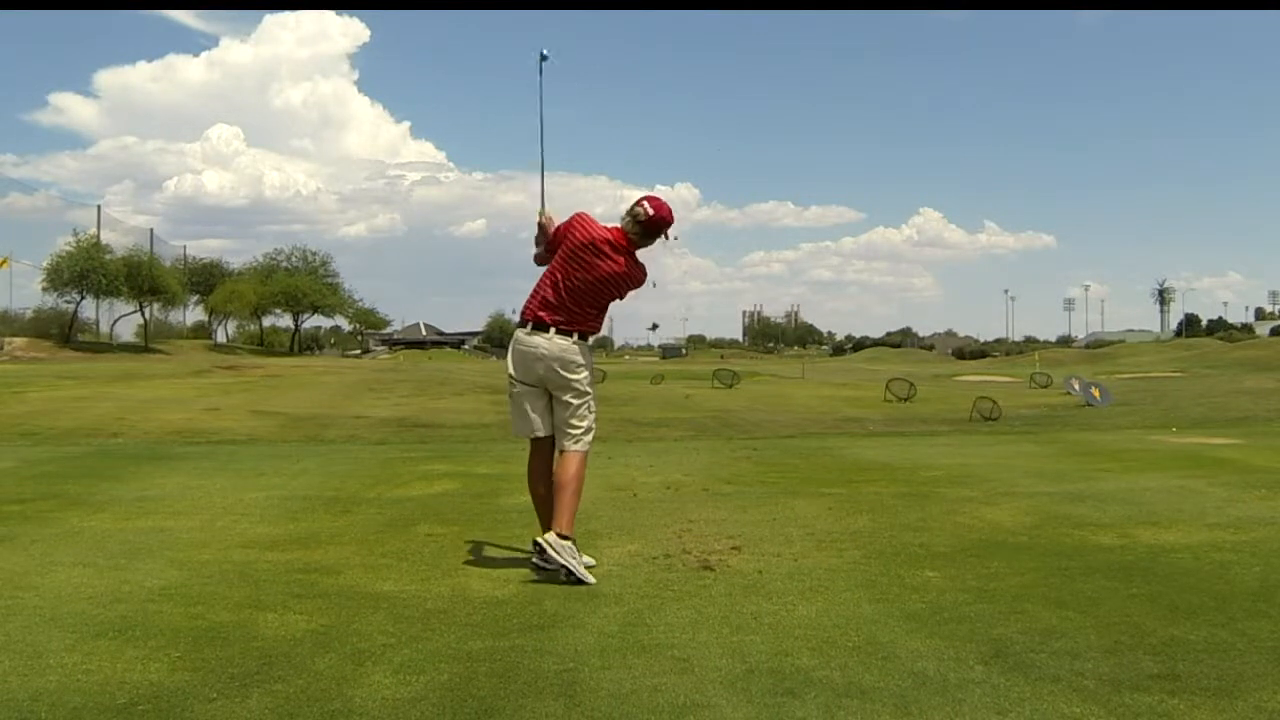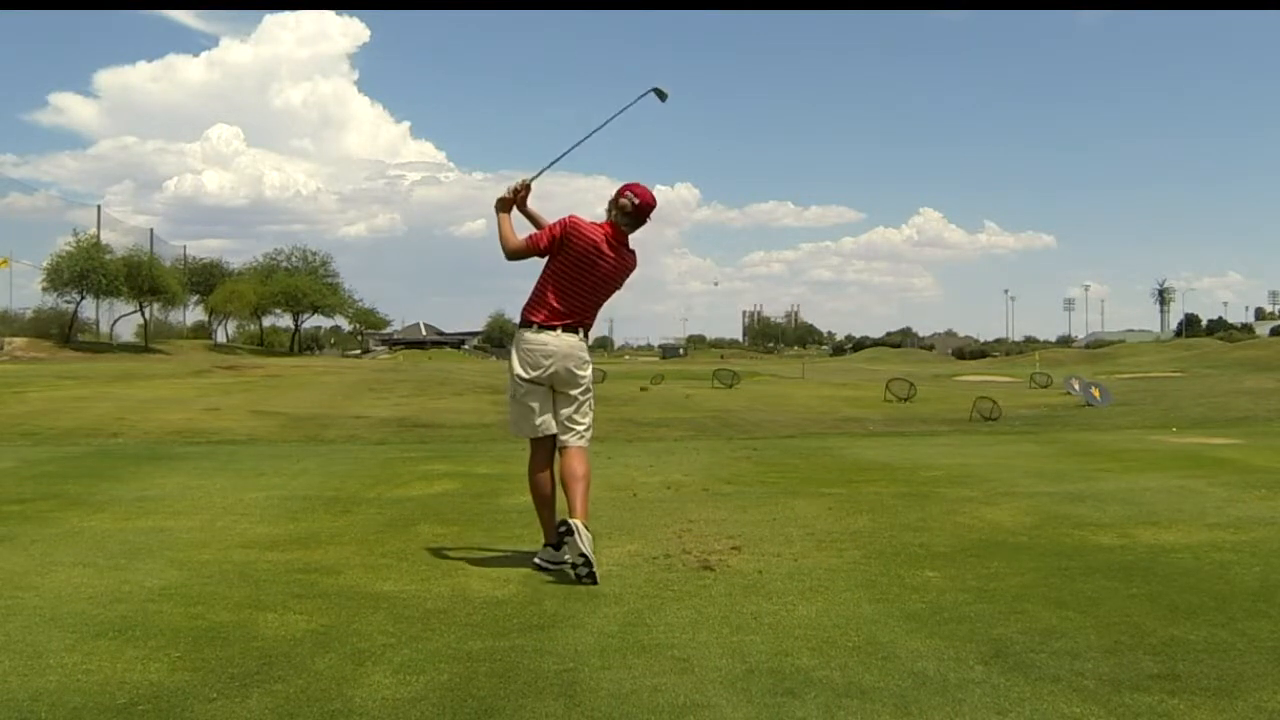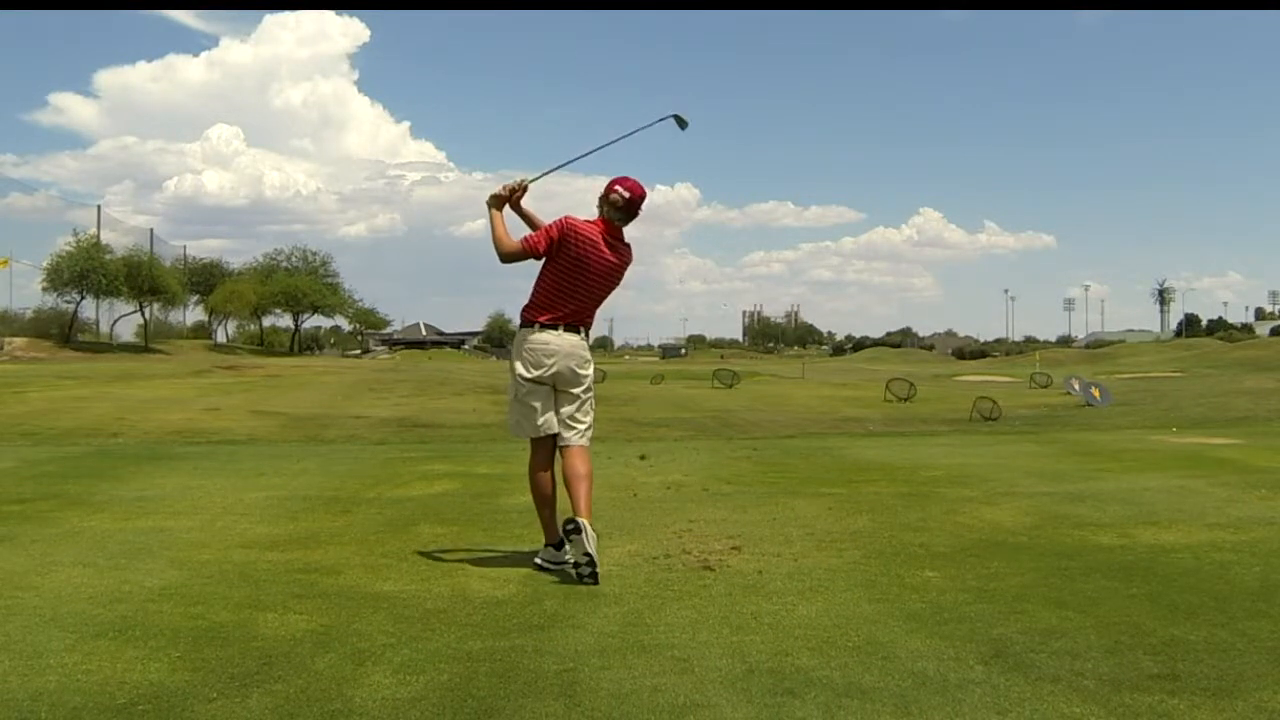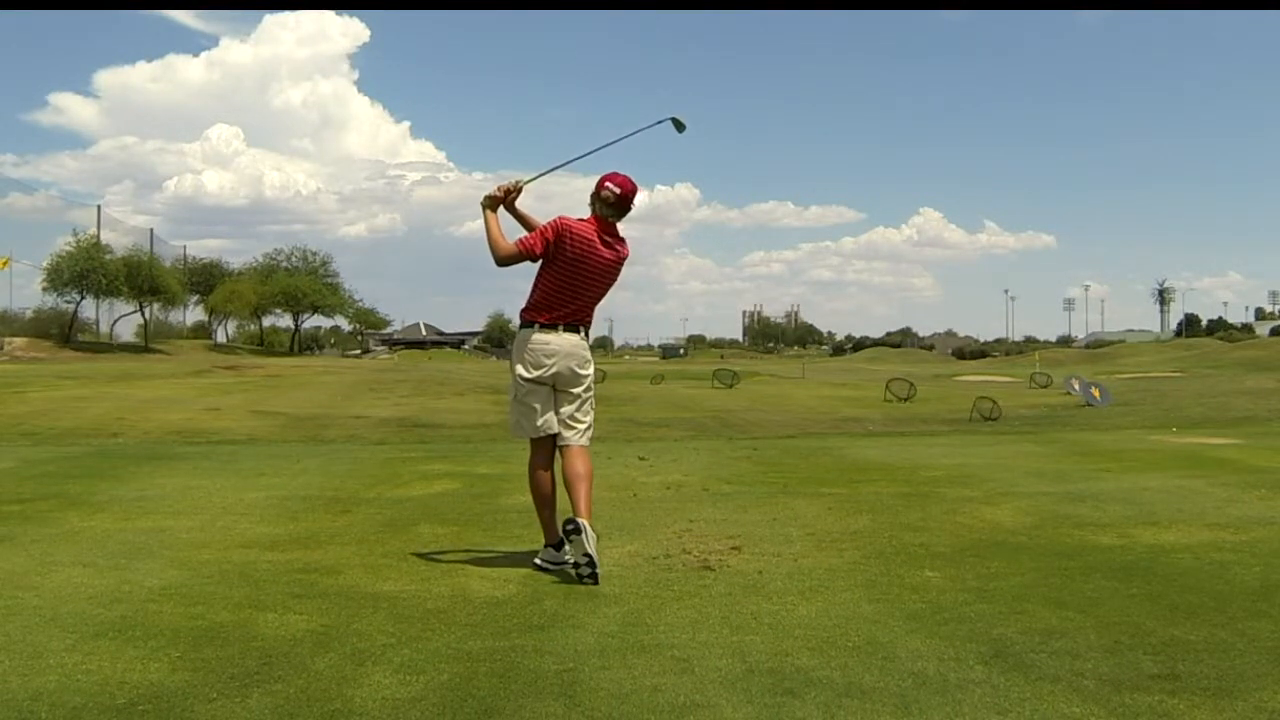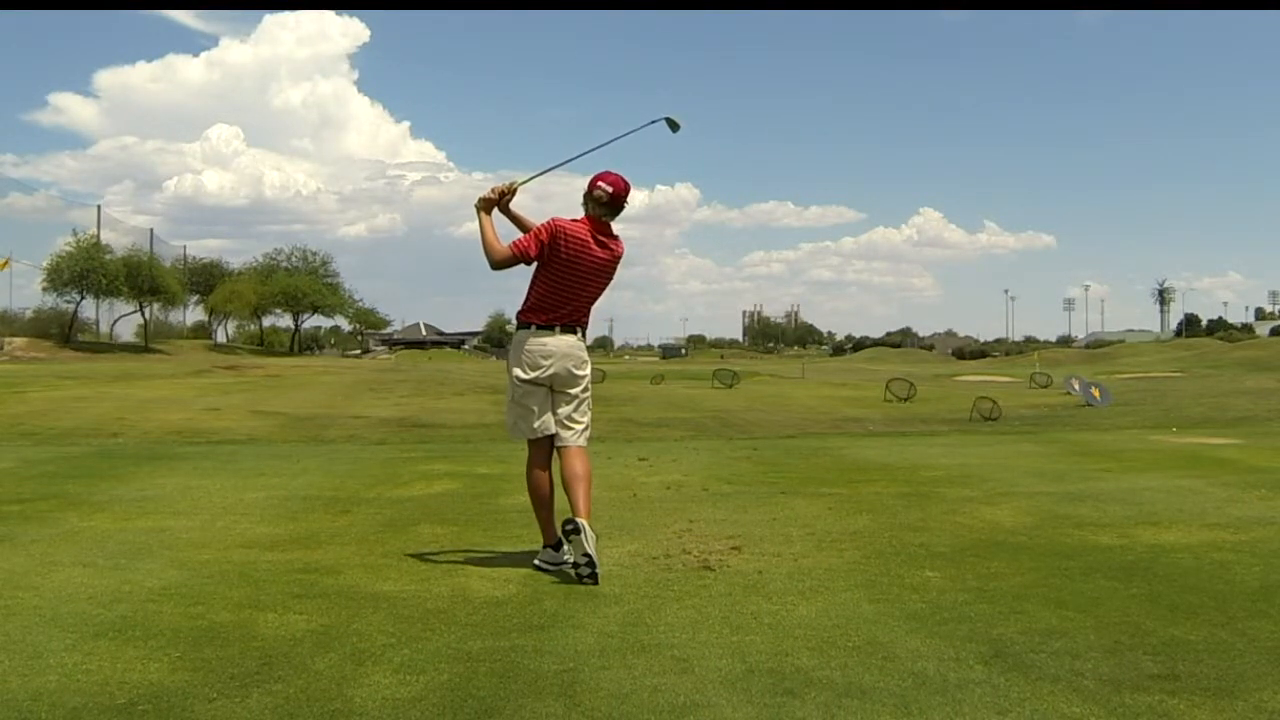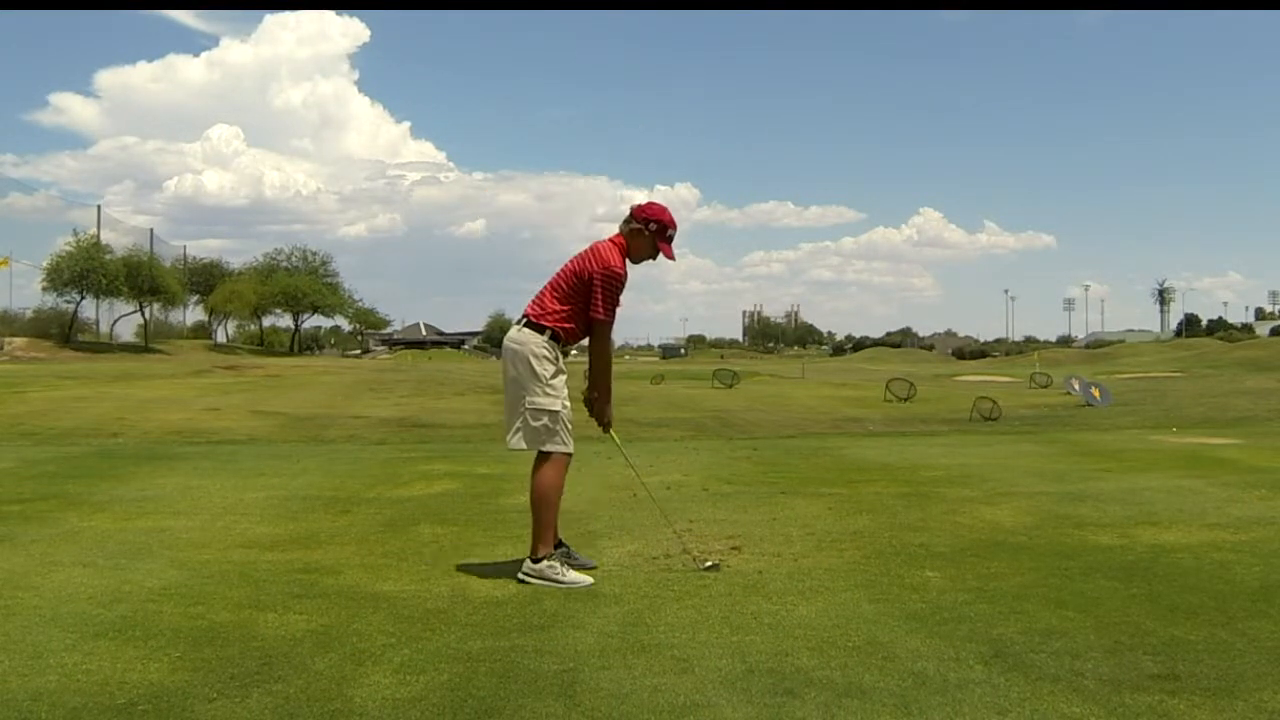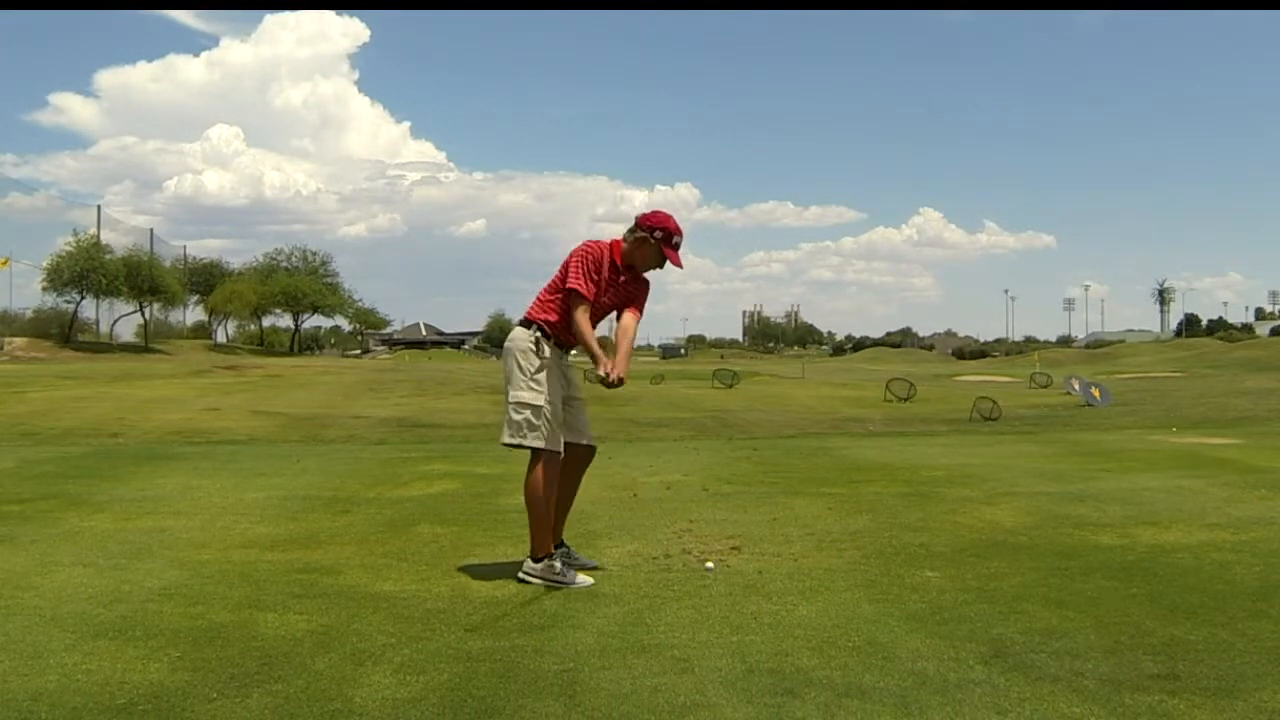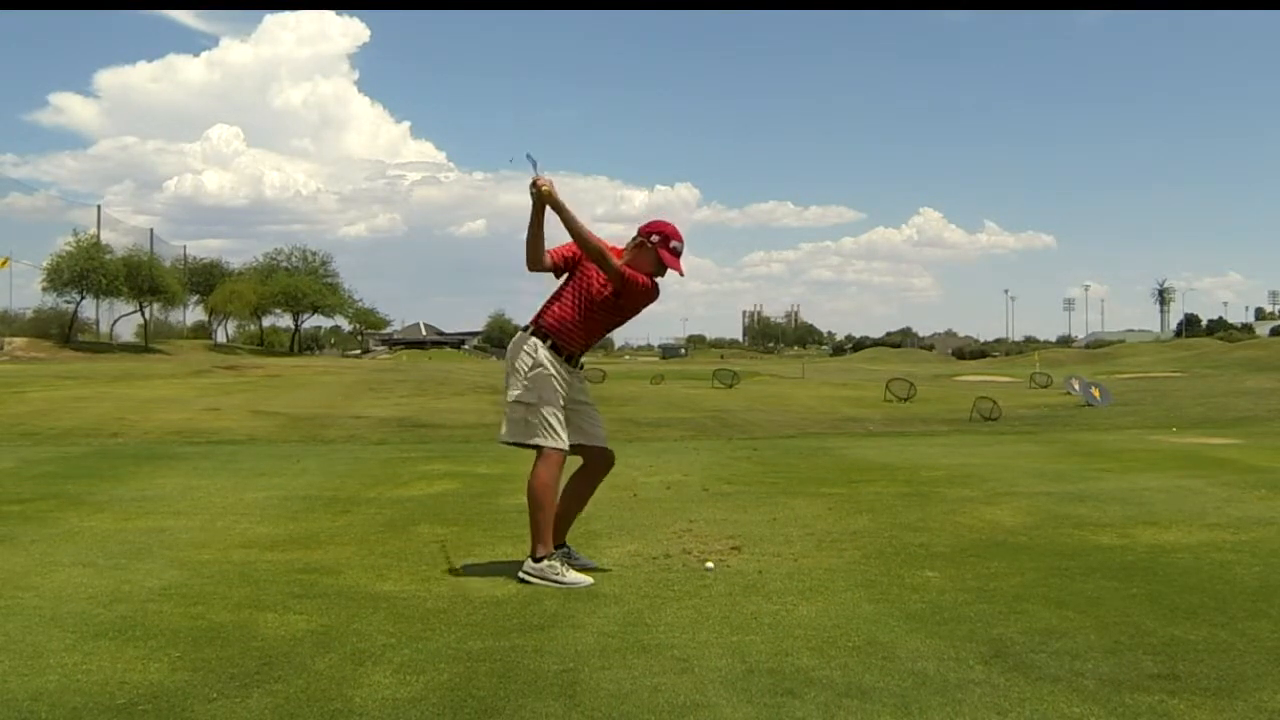
dt=0.4s
person 1, frame 1
left shoulder: (580, 224)
right shoulder: (634, 274)
left elbow: (541, 256)
left wrist: (544, 231)
left hip: (525, 341)
right hip: (569, 350)
left knee: (541, 444)
right knee: (574, 446)
left ankle: (550, 538)
right ankle: (560, 537)
person 1, frame 2
left shoulder: (576, 228)
right shoulder: (627, 262)
left elbow: (513, 250)
left wrist: (504, 211)
right wrist: (526, 210)
left hip: (532, 342)
right hip: (573, 348)
left knee: (541, 446)
right knee: (574, 443)
left ankle: (553, 545)
right ankle: (577, 523)
person 1, frame 3
left shoulder: (572, 227)
right shoulder: (623, 255)
left elbow: (507, 252)
left wrist: (497, 209)
right wrist: (520, 209)
left hip: (534, 342)
right hip: (575, 347)
left knee: (542, 445)
right knee: (576, 442)
left ankle: (553, 545)
right ankle: (581, 522)
person 1, frame 4
left shoulder: (567, 228)
right shoulder: (620, 251)
left elbow: (503, 255)
left wrist: (491, 211)
right wrist: (514, 210)
left hip: (535, 343)
right hip: (576, 347)
left knee: (542, 446)
right knee: (575, 442)
left ankle: (554, 545)
right ankle: (581, 522)
person 1, frame 5
left shoulder: (561, 229)
right shoulder: (615, 250)
left elbow: (498, 258)
left wrist: (485, 213)
right wrist: (508, 211)
left hip: (533, 344)
right hip: (572, 347)
left knee: (540, 446)
right knee: (574, 443)
left ankle: (552, 546)
right ankle: (580, 524)
person 1, frame 6
left shoulder: (605, 254)
right shoulder: (611, 265)
left elbow: (595, 334)
right elbow: (601, 340)
left wrist: (592, 387)
right wrist: (604, 399)
left hip: (531, 343)
right hip: (537, 347)
left knee: (552, 449)
right knee: (555, 451)
left ankle: (550, 545)
right ankle: (540, 560)
person 1, frame 7
left shoulder: (638, 284)
right shoulder: (592, 253)
left elbow: (627, 329)
right elbow: (578, 315)
left wrist: (619, 366)
right wrist: (599, 358)
left hip: (555, 353)
right hip: (533, 346)
left knee: (579, 451)
right knee: (547, 452)
left ankle: (553, 546)
right ankle: (538, 560)
person 1, frame 8
left shoulder: (646, 289)
right shoulder: (588, 248)
left elbow: (606, 263)
right elbow: (536, 263)
left wrist: (559, 206)
right wrist: (539, 209)
left hip: (568, 367)
right hip: (536, 350)
left knee: (601, 458)
right knee: (551, 450)
left ankle: (555, 544)
right ankle: (540, 558)
